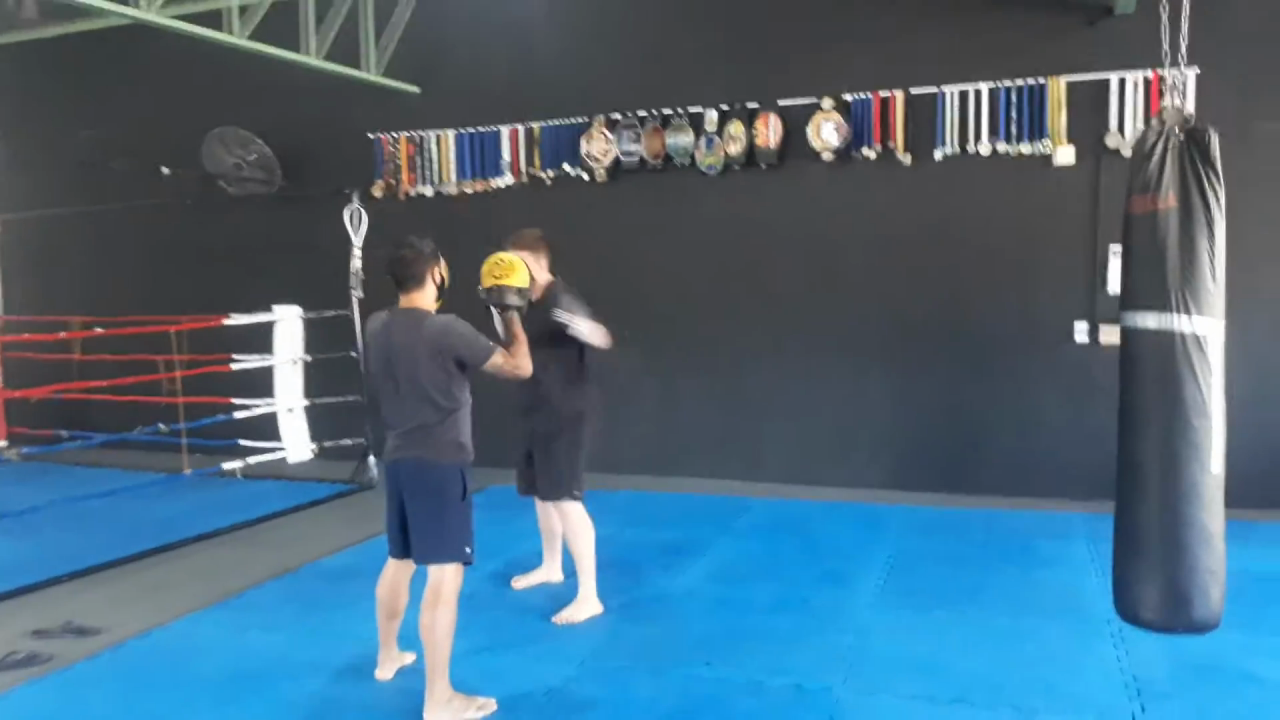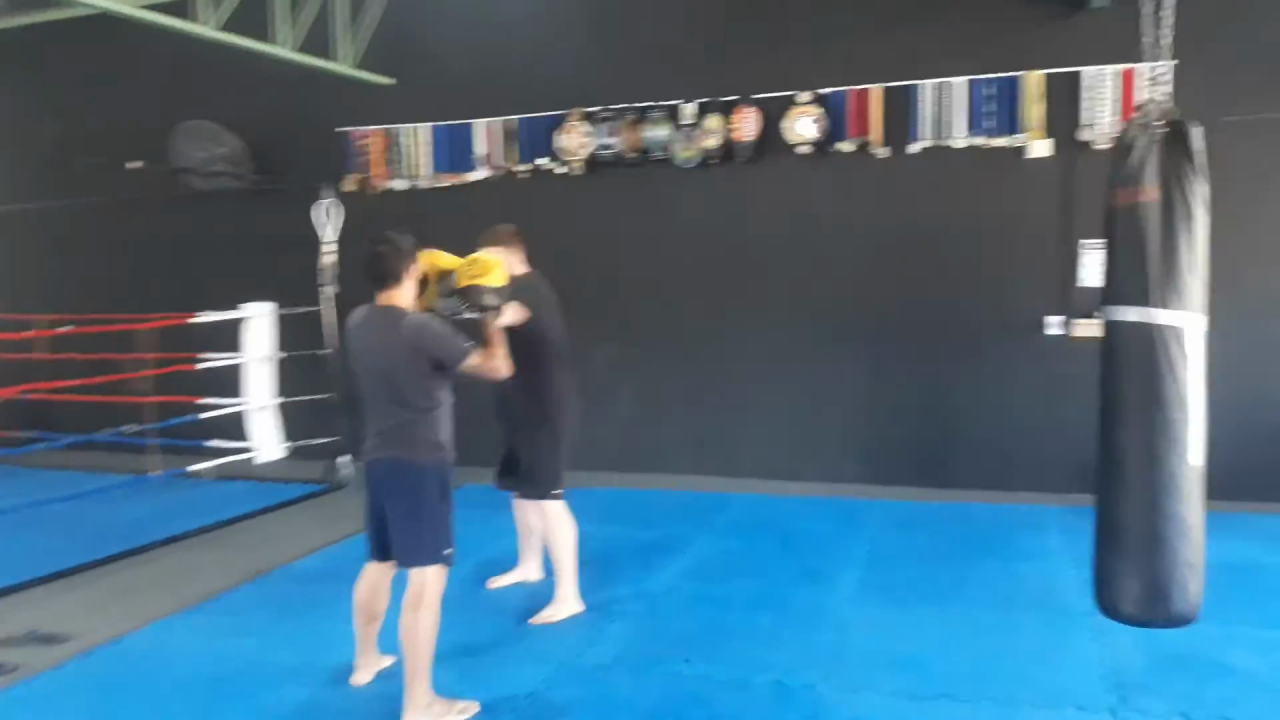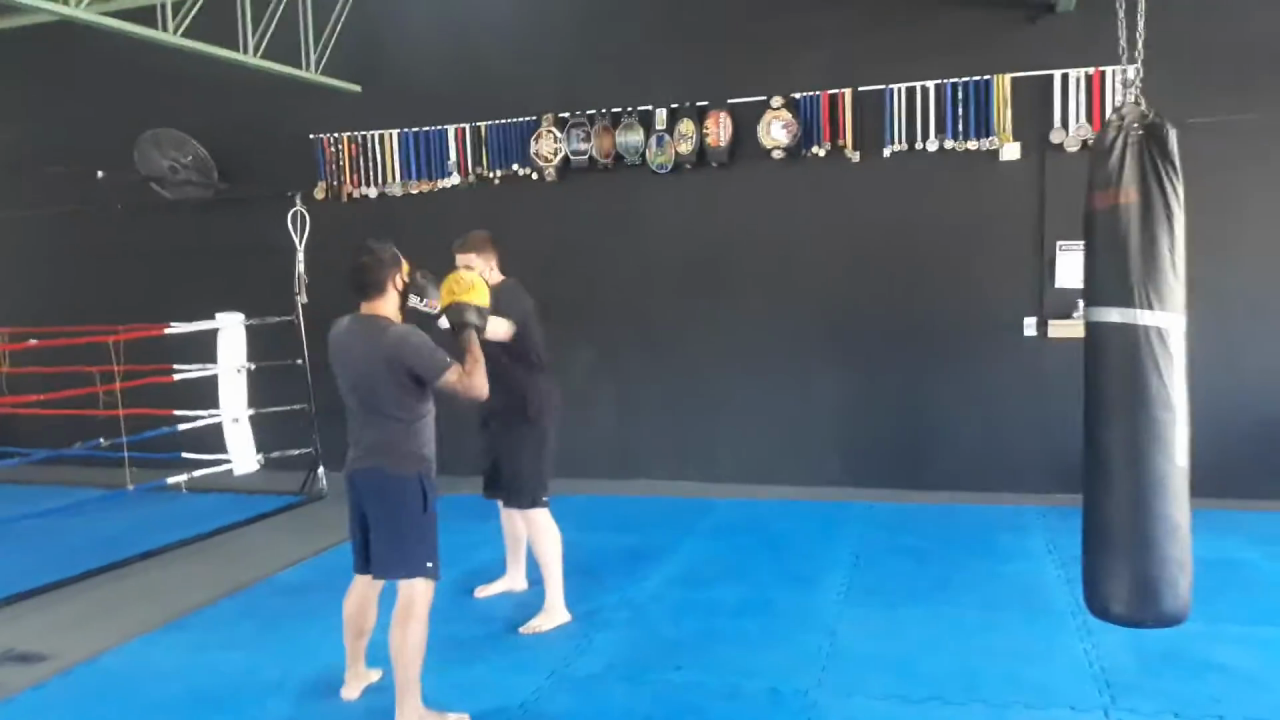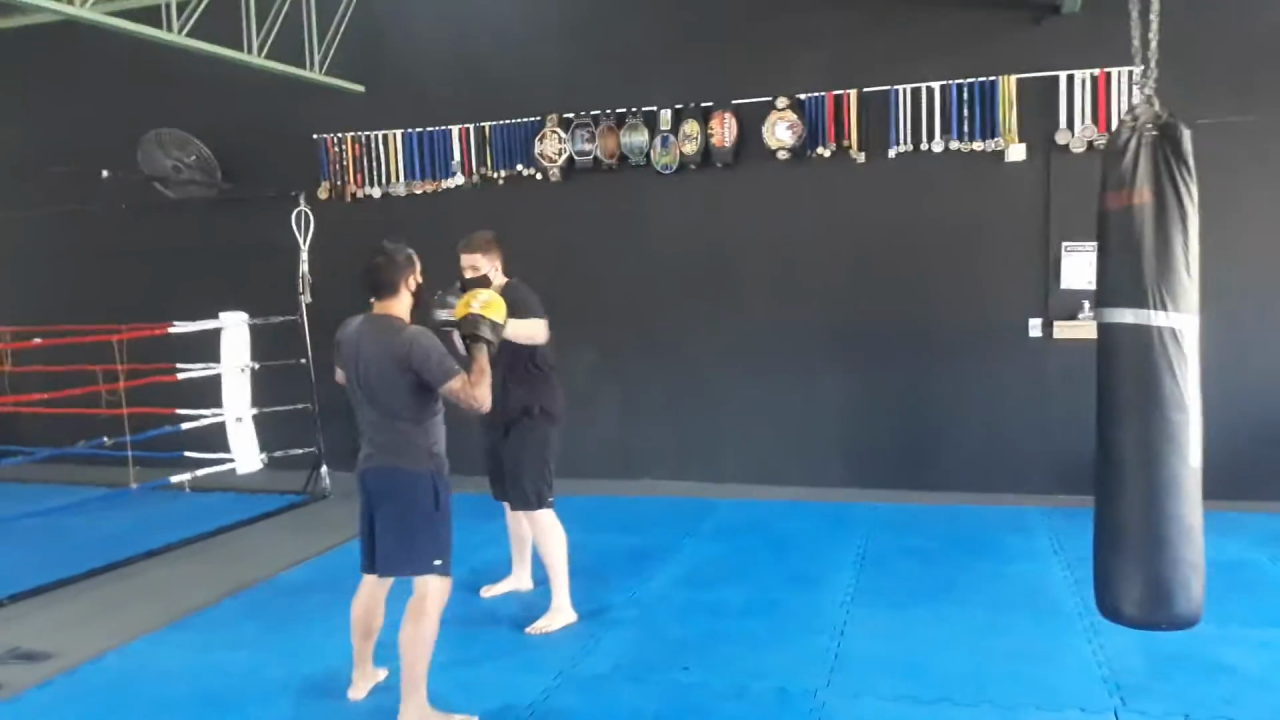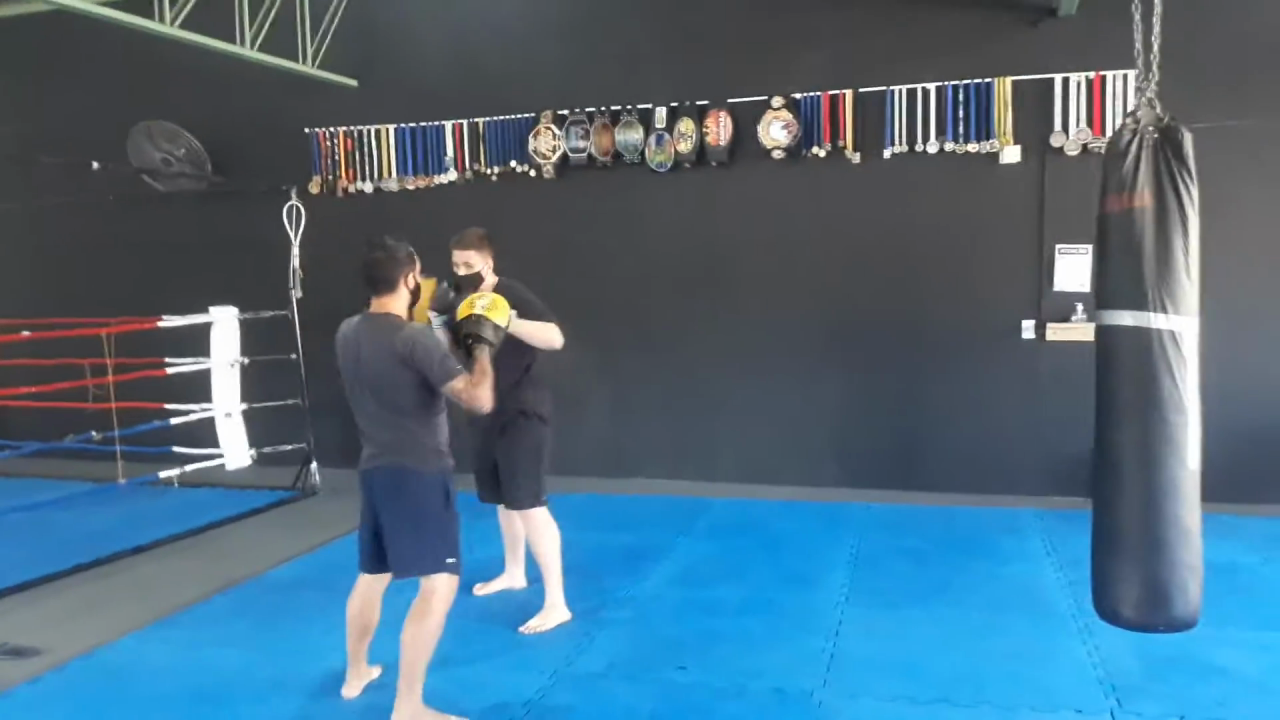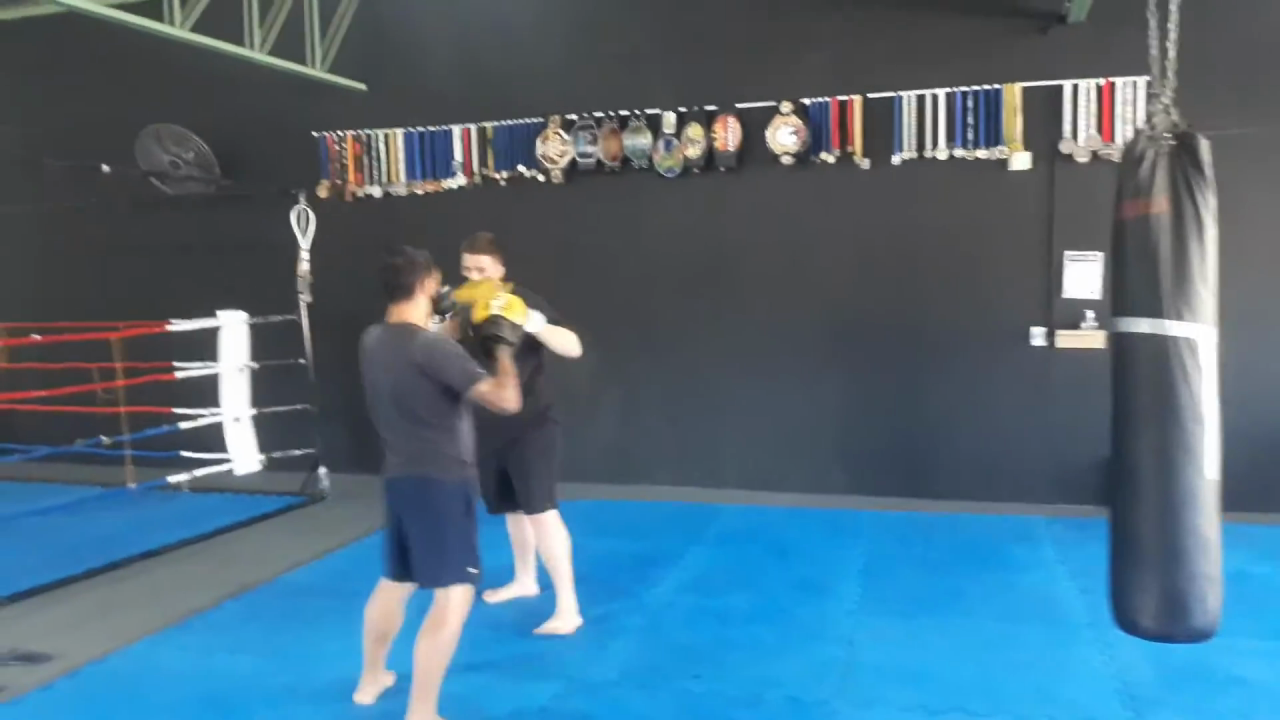
dt=0.1s
person 1, frame 1
left shoulder: (377, 327)
right shoulder: (447, 330)
right elbow: (520, 367)
right wrist: (512, 311)
left hip: (398, 458)
right hip: (439, 463)
left knee: (400, 561)
right knee: (445, 575)
left ankle: (388, 657)
person 1, frame 2
left shoulder: (358, 323)
right shoulder: (424, 328)
right elbow: (497, 368)
left wrist: (426, 298)
right wrist: (490, 313)
left hip: (378, 458)
right hip: (419, 463)
left knee: (379, 563)
right knee: (427, 577)
left ankle: (366, 661)
person 1, frame 3
left shoulder: (340, 331)
right shoulder: (407, 340)
right elbow: (476, 389)
left wrist: (418, 303)
right wrist: (470, 328)
left hip: (362, 470)
right hip: (402, 475)
left knee: (366, 577)
right knee: (415, 589)
left ankle: (355, 674)
person 1, frame 4
left shoulder: (349, 332)
right shoulder: (415, 341)
right elbow: (477, 400)
right wrist: (480, 343)
left hip: (373, 469)
right hip: (414, 474)
left knee: (375, 577)
right knee: (430, 587)
left ankle: (362, 674)
person 1, frame 5
left shoulder: (348, 332)
right shoulder: (415, 340)
right elbow: (479, 400)
right wrist: (483, 344)
left hip: (376, 468)
right hip: (419, 473)
left knee: (373, 576)
right knee: (438, 586)
left ankle: (356, 673)
person 1, frame 6
left shoulder: (372, 341)
right shoulder: (434, 348)
right elbow: (507, 401)
right wrist: (503, 344)
left hip: (400, 477)
right hip: (442, 482)
left knee: (394, 583)
right knee: (454, 597)
left ankle: (371, 678)
person 2, frame 1
left shoulder: (558, 298)
right shoulder: (528, 300)
left elbow: (600, 338)
left wrist: (579, 323)
left hip: (566, 413)
right hip: (540, 412)
left knee: (565, 498)
right knee: (541, 491)
left ankle: (589, 596)
right ankle: (550, 566)
person 2, frame 2
left shoulder: (528, 287)
right shoulder: (512, 291)
left elbow: (507, 316)
left hip: (544, 407)
right hip: (521, 407)
left knee: (545, 496)
right knee: (519, 488)
left ankle: (569, 595)
right ankle: (528, 564)
person 2, frame 3
left shoulder: (509, 294)
left elbow: (497, 331)
right elbow: (480, 346)
left hip: (527, 414)
right hip: (502, 414)
left knee: (529, 505)
right knee: (506, 498)
left ankle: (556, 605)
right ankle: (514, 574)
person 2, frame 4
left shoulder: (517, 297)
left elbow: (537, 333)
left hip: (531, 415)
right hip: (503, 415)
left knee: (535, 506)
right knee: (511, 500)
left ankle: (562, 605)
right ankle: (520, 574)
person 2, frame 5
left shoulder: (513, 296)
right shoulder: (462, 301)
left elbow: (554, 339)
left wrist: (506, 320)
left hip: (524, 416)
right hip: (489, 417)
left knee: (529, 506)
right knee: (502, 500)
left ankle: (555, 603)
right ankle: (513, 572)
person 2, frame 6
left shoulder: (524, 302)
left elbow: (573, 347)
left wrist: (534, 322)
right wrist: (447, 322)
left hip: (531, 423)
right hip: (489, 425)
left knee: (540, 510)
right knee: (510, 508)
left ankle: (568, 607)
right ankle: (525, 579)
